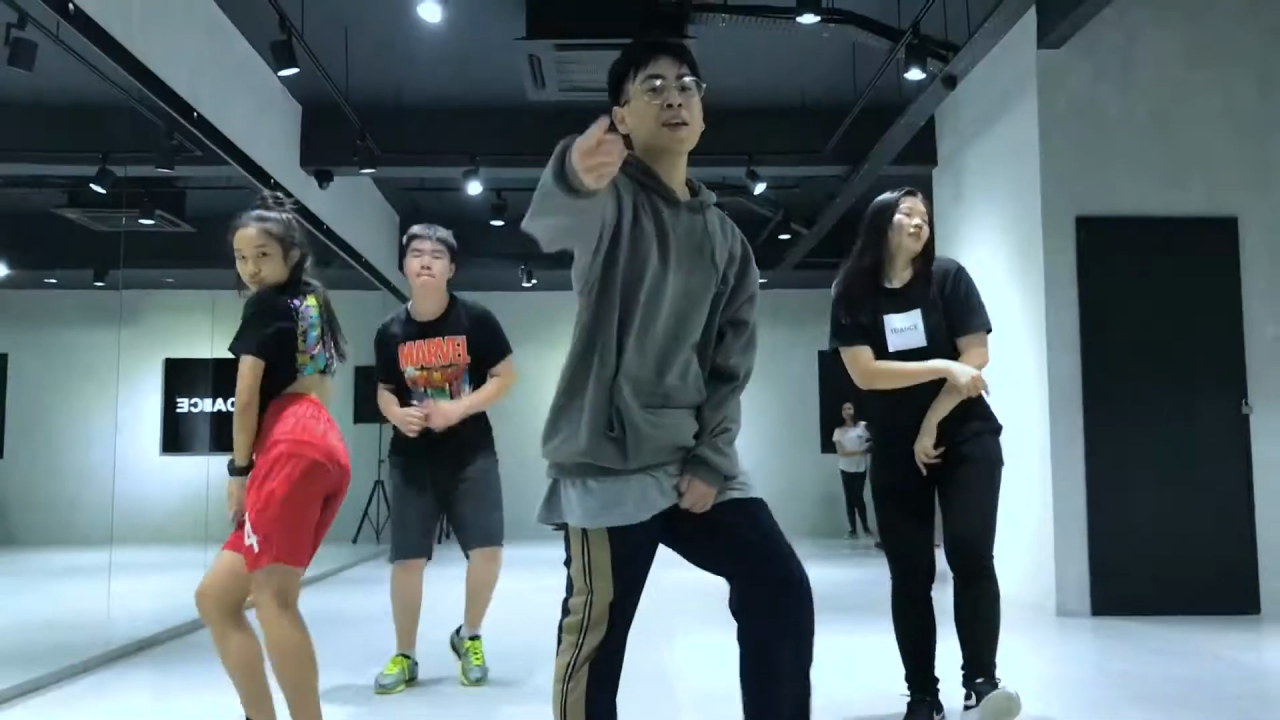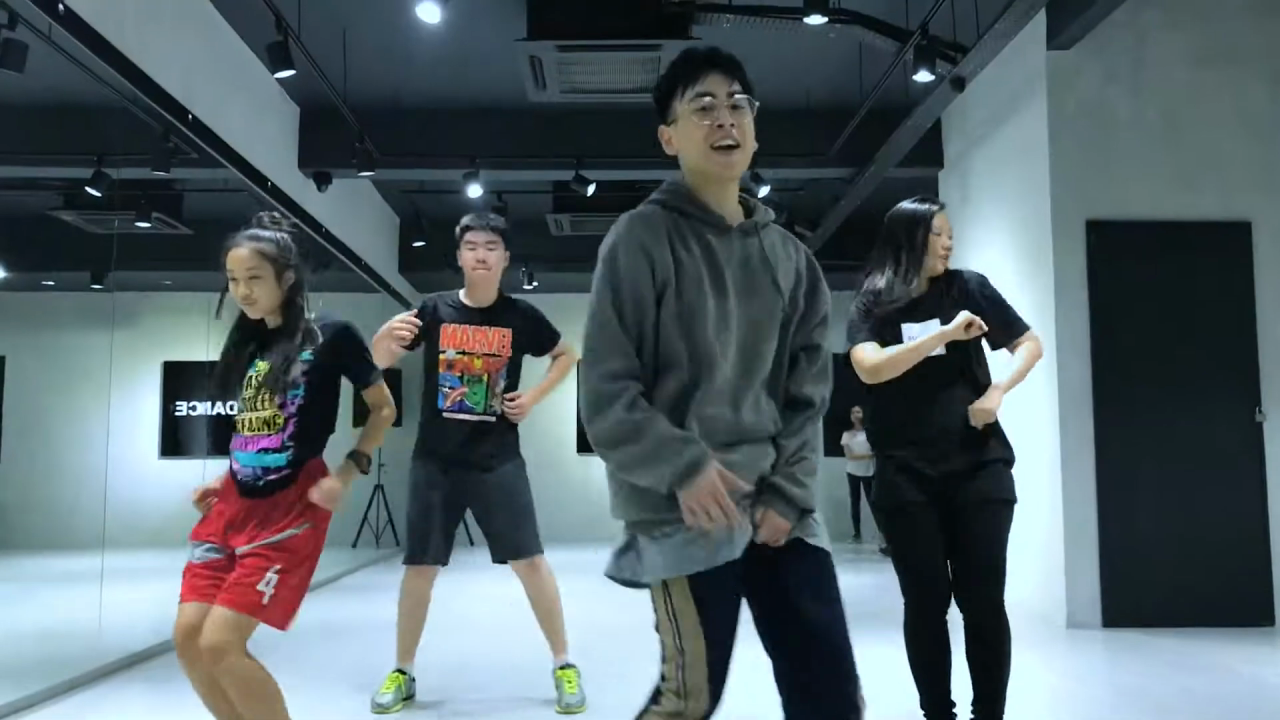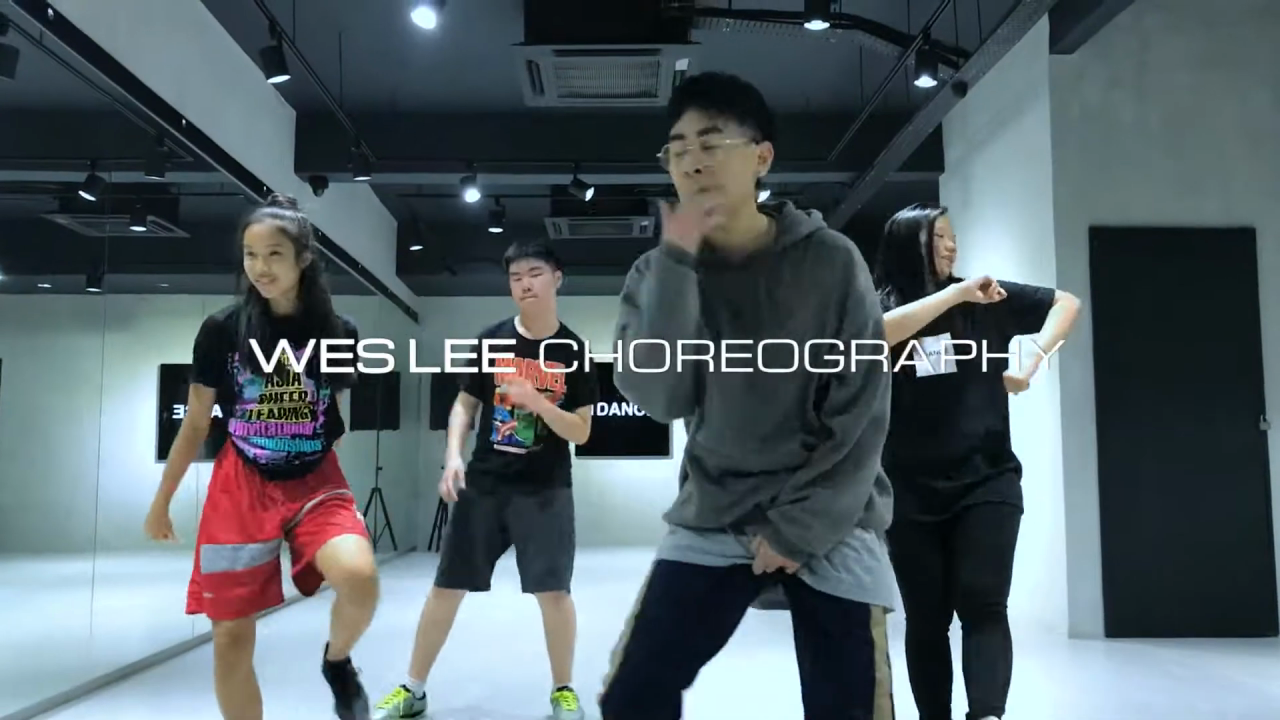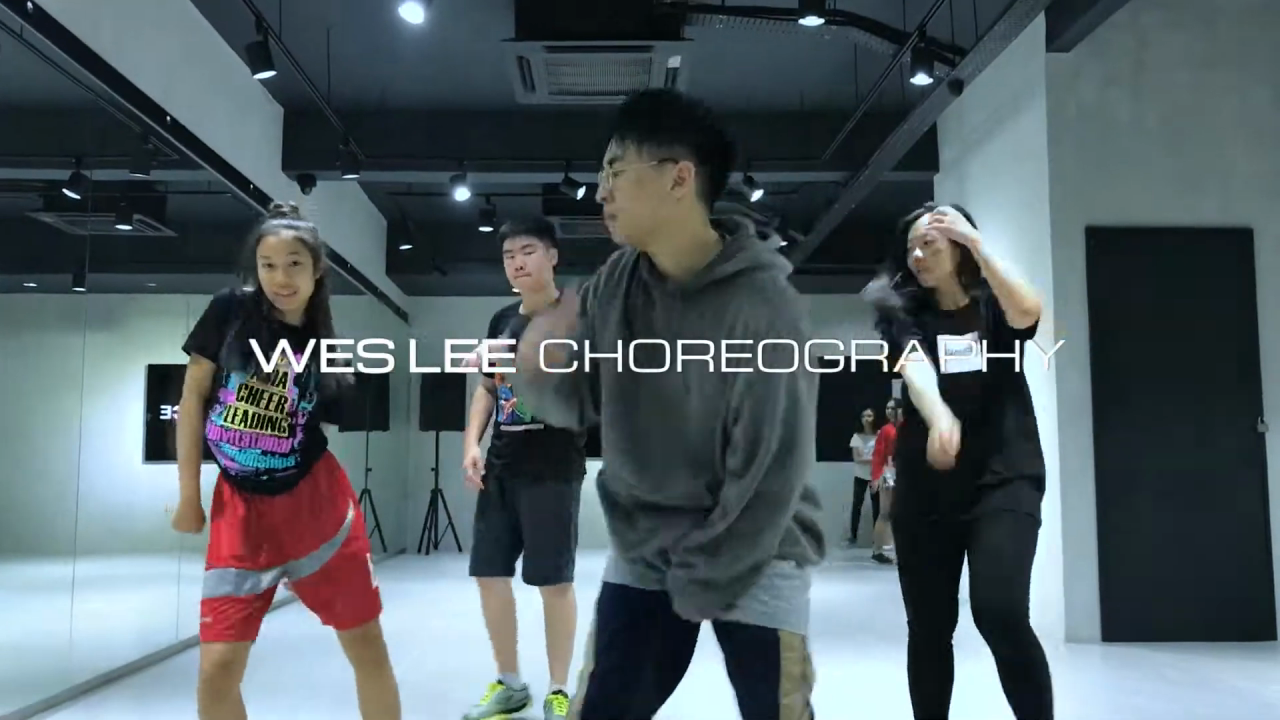
dt=0.3s
person 1, frame 1
left shoulder: (724, 235)
right shoulder: (610, 197)
left elbow: (732, 358)
right elbow: (554, 221)
left wrist: (711, 460)
right wrist: (576, 175)
left hip: (692, 460)
right hip: (608, 459)
left knee: (780, 584)
right knee: (596, 637)
person 1, frame 2
left shoulder: (788, 255)
right shoulder: (642, 240)
left elbow: (807, 388)
right elbow: (603, 393)
left wrist: (787, 493)
right wrist: (683, 468)
left hip: (776, 502)
right hip: (679, 509)
person 1, frame 3
left shoulder: (831, 261)
right shoulder: (656, 274)
left elbow: (860, 411)
right elbow: (656, 393)
left wrist: (797, 526)
right wrist: (675, 260)
left hip: (829, 523)
right hip: (713, 522)
person 1, frame 4
left shoulder: (763, 305)
right shoulder: (615, 283)
left elbow: (770, 475)
right elbow: (572, 404)
left wrist: (709, 581)
right wrist: (549, 357)
left hip: (752, 555)
right hip: (645, 549)
person 2, frame 1
left shoulder: (949, 277)
right shoulder: (853, 293)
left elbow: (977, 357)
right elbow: (863, 372)
left wrist: (933, 422)
right wrist: (942, 368)
left hip: (966, 438)
right hip: (897, 453)
left knee: (971, 552)
right knee: (910, 574)
person 2, frame 2
left shoulder: (968, 290)
right shoulder: (874, 302)
left elbow: (1030, 342)
right elbow: (869, 368)
left wrist: (997, 391)
right wrist: (944, 335)
left hip: (978, 467)
right hip: (904, 476)
left knee: (980, 596)
right knee: (924, 599)
person 2, frame 3
left shoulder: (987, 299)
right shoulder: (887, 309)
left elbow: (1068, 303)
right elbow: (881, 333)
left wrist: (1031, 359)
right wrist: (956, 291)
left hip: (987, 480)
right hip: (913, 491)
left knee: (981, 599)
right knee: (927, 617)
person 2, frame 4
left shoulder: (1007, 309)
right shoulder: (906, 314)
left elbow: (1029, 311)
right elbow: (915, 372)
left wrist: (964, 233)
right wrist: (939, 416)
left hip: (1004, 486)
right hip: (930, 491)
left knee: (1001, 614)
right knee: (928, 628)
person 3, frame 1
left shoulder: (266, 304)
right shoulder: (315, 304)
left elbow: (248, 396)
left wrist: (238, 469)
left hip: (291, 448)
right hip: (321, 446)
left knee: (275, 599)
right knee: (214, 598)
person 3, frame 2
left shoulder: (331, 337)
right shoulder: (239, 344)
left elbow: (383, 408)
left wrist: (349, 468)
right wrist: (217, 484)
left hip: (292, 506)
right hip: (236, 502)
left knee: (218, 641)
right knee: (188, 638)
person 3, frame 3
left shoulder: (338, 332)
right shoulder: (222, 329)
right elbow: (196, 422)
left wrist: (343, 497)
right wrist: (161, 502)
left hip: (316, 483)
right hip: (241, 487)
left knee: (359, 576)
right knee: (231, 640)
left ankle: (337, 659)
person 3, frame 4
left shoulder: (323, 349)
right shoulder: (227, 311)
right elbow: (191, 402)
right wrist: (188, 492)
left hip: (316, 500)
right hip: (239, 504)
left knee: (367, 645)
right knee: (216, 672)
person 4, frame 1
left shoulder: (475, 318)
right shoulder: (391, 331)
left elbow: (506, 375)
right elbow: (385, 392)
left wrist: (462, 407)
right wrist: (396, 415)
left hip: (470, 454)
right hip: (413, 458)
left knee: (487, 549)
right knee: (407, 557)
left ankle: (469, 636)
right ankle: (405, 655)
person 4, frame 2
left shoulder: (522, 316)
right shoulder: (435, 309)
left elbow: (567, 354)
right elbow: (382, 358)
left wrist: (536, 393)
right wrist: (388, 333)
left hip: (498, 460)
right hip: (437, 459)
left knee: (529, 559)
right knee: (419, 565)
left ankle: (562, 664)
right ankle: (402, 672)
person 4, frame 3
left shoulder: (572, 350)
right shoulder: (490, 339)
left elbow: (579, 430)
right elbow: (464, 405)
left wrist: (537, 402)
right wrist: (453, 458)
left hip: (545, 488)
right hip: (484, 485)
left knee: (554, 590)
right knee: (448, 586)
person 4, frame 4
right shoulder: (500, 322)
right wrist: (473, 444)
left hip: (552, 468)
right hip: (501, 467)
left knee: (553, 581)
right knee: (490, 575)
